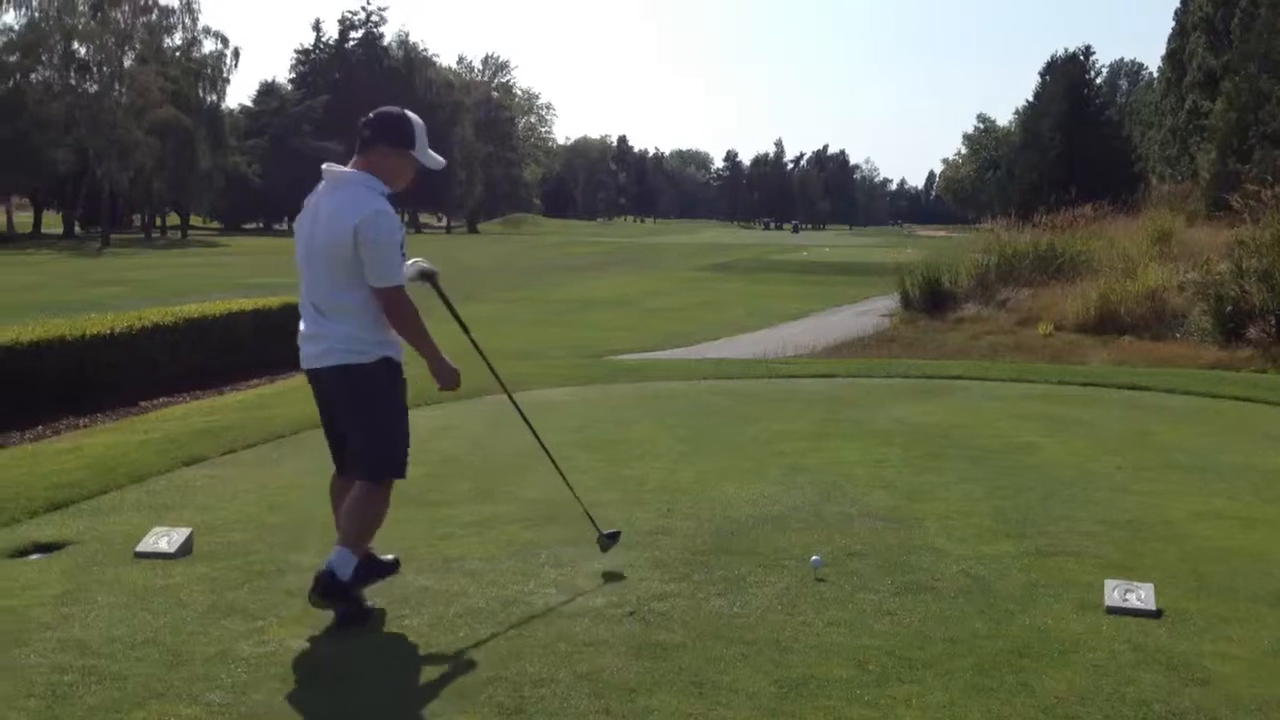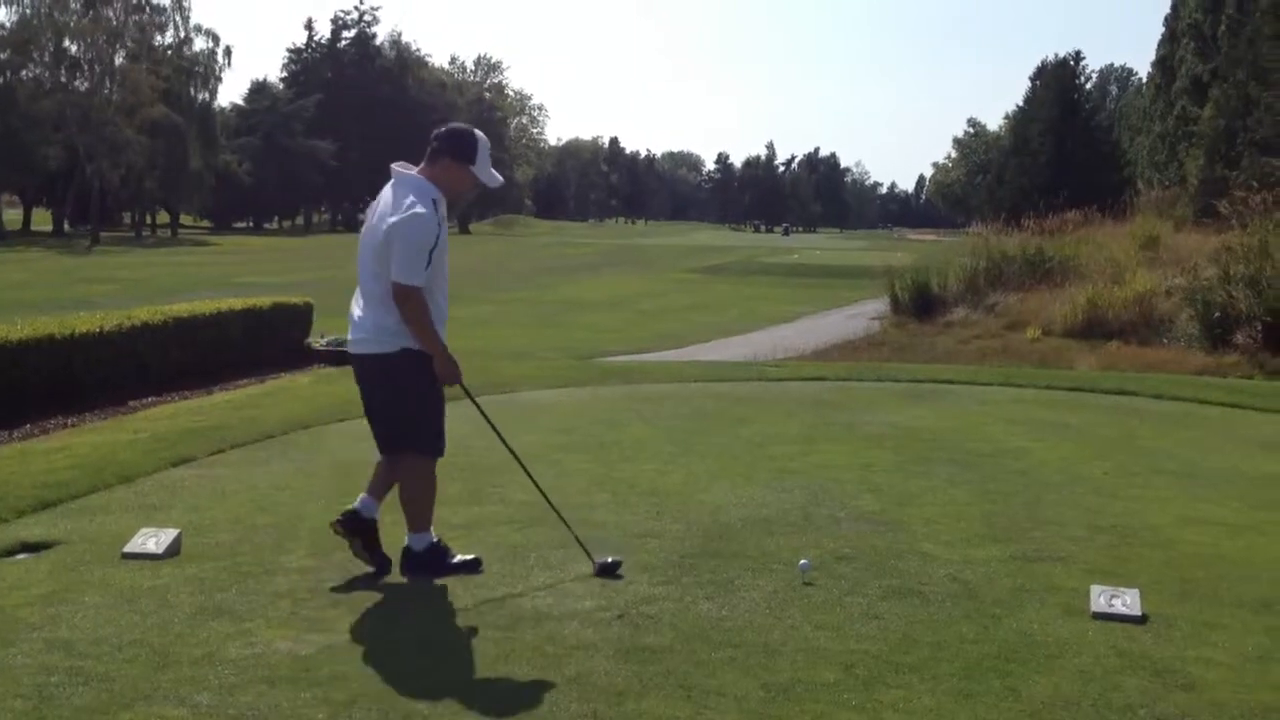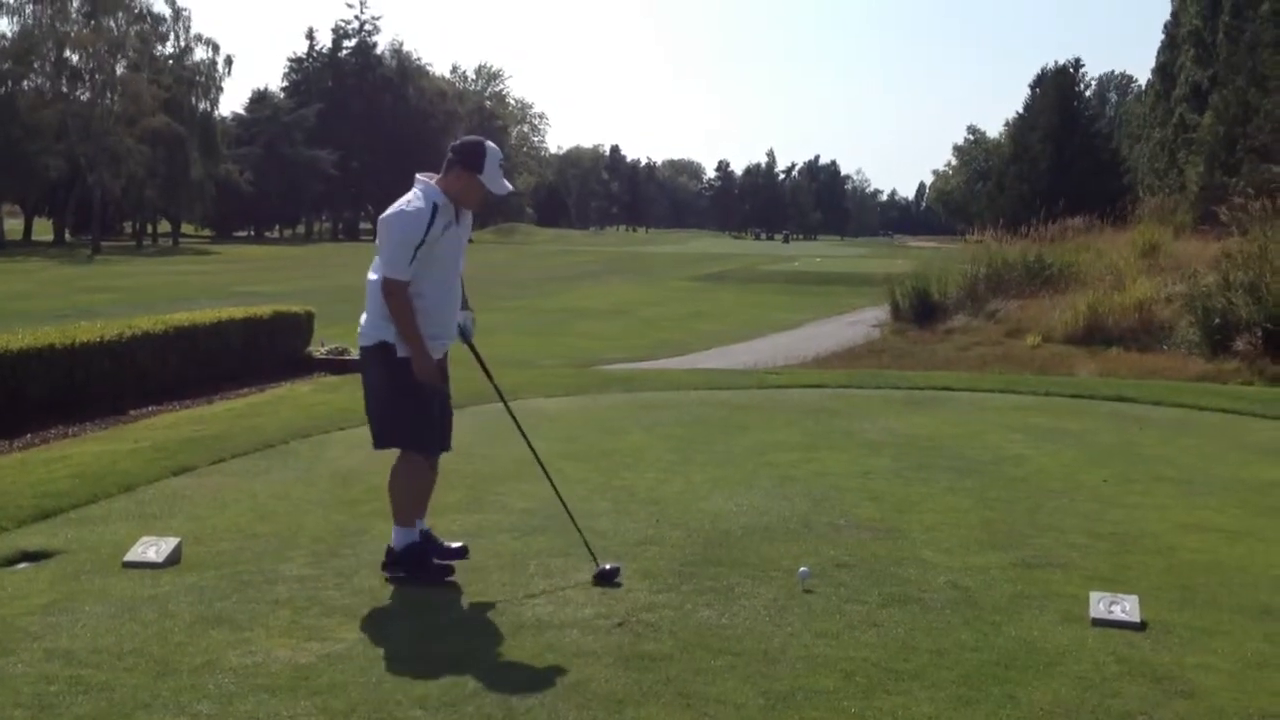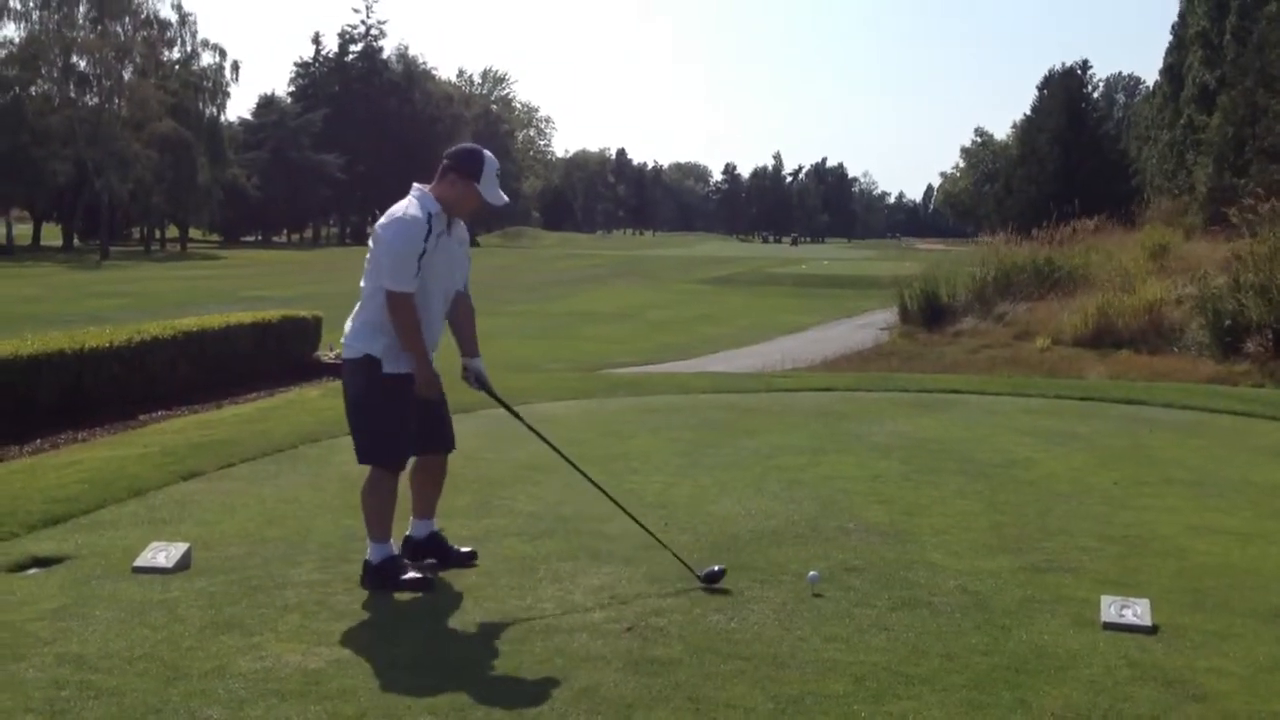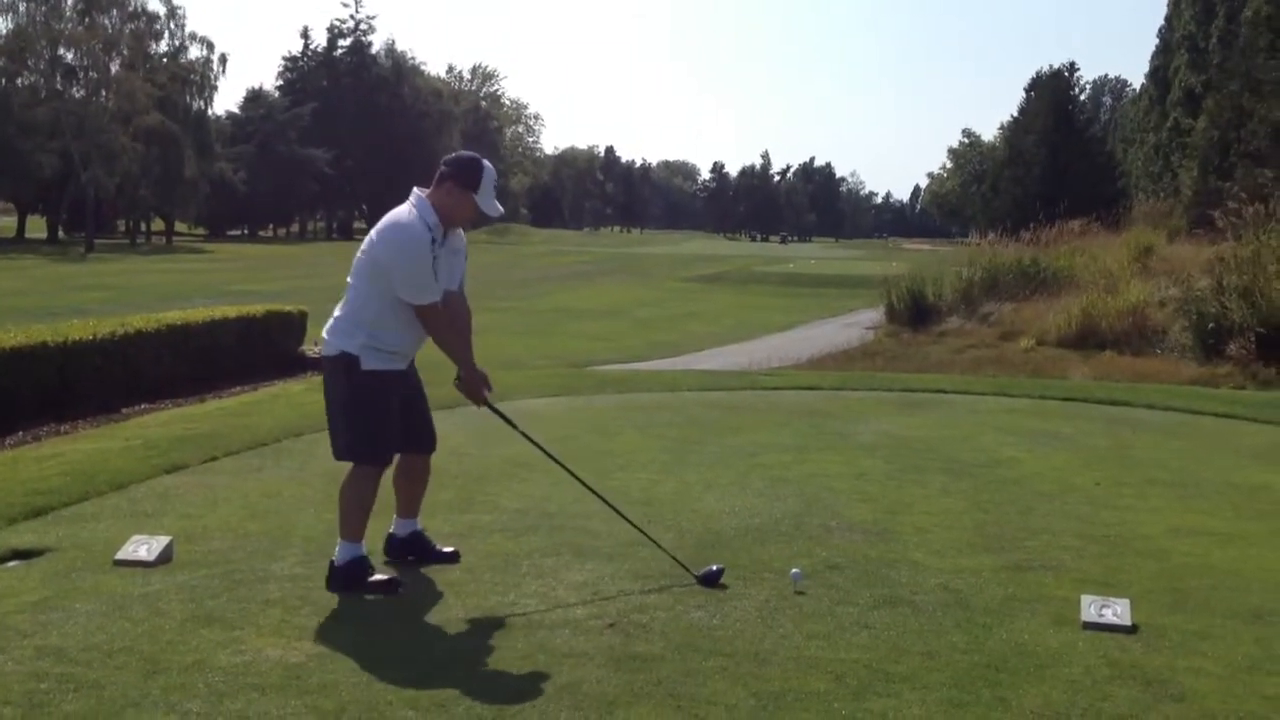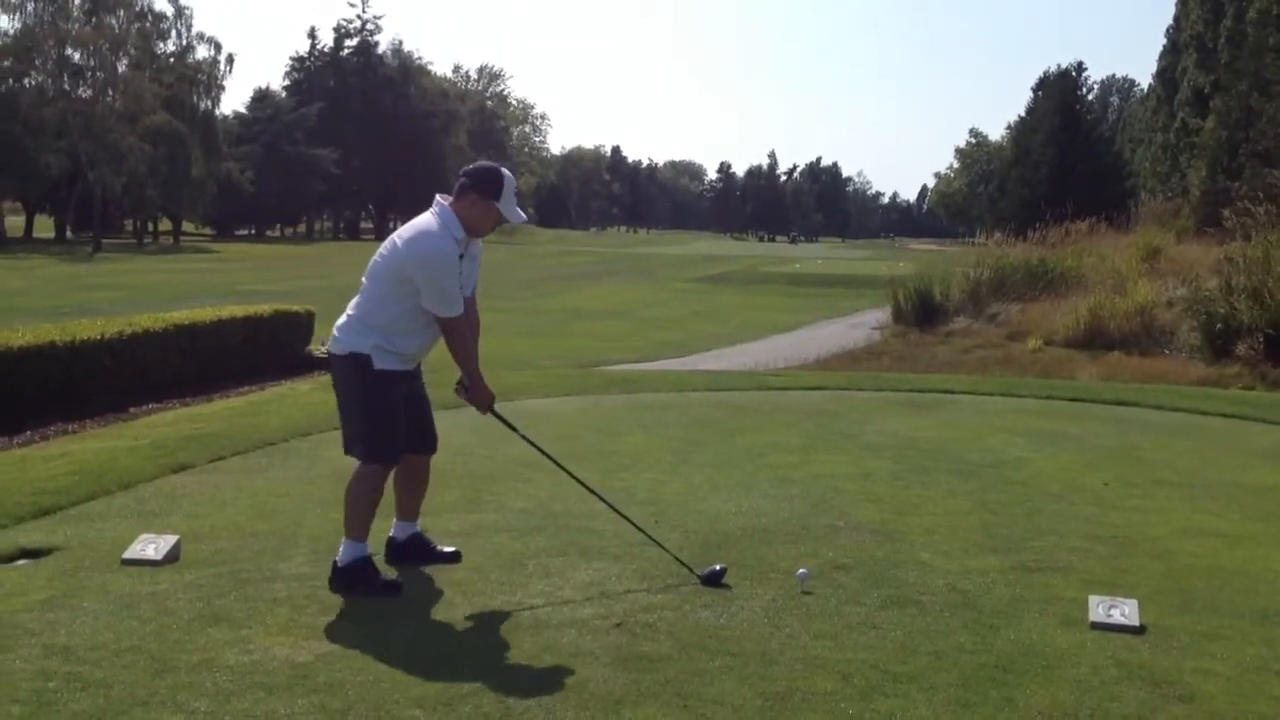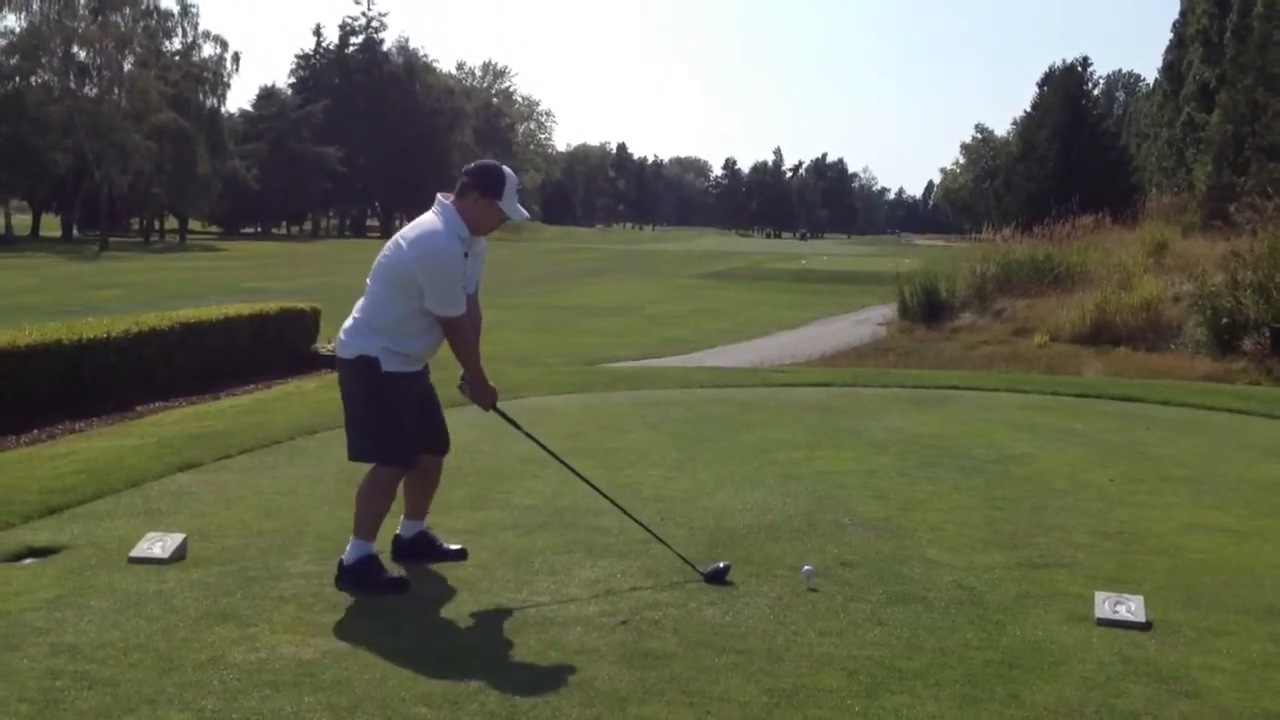
dt=0.7s
person 1, frame 1
left shoulder: (319, 198)
right shoulder: (374, 213)
right elbow: (392, 302)
left wrist: (401, 269)
right wrist: (436, 360)
left hip: (320, 354)
right hip: (365, 360)
left knee: (349, 467)
right knee: (375, 475)
left ankle: (353, 558)
right ankle: (337, 574)
person 1, frame 2
left shoulder: (404, 193)
right shoulder: (418, 215)
right elbow: (408, 296)
right wrist: (441, 356)
left hip: (379, 343)
right hip: (399, 349)
left knee: (408, 445)
right knee: (420, 450)
left ankle: (363, 515)
right ankle: (420, 548)
person 1, frame 3
left shoulder: (459, 213)
right shoulder: (411, 216)
right elbow: (394, 290)
left wrist: (463, 310)
right wrist: (418, 354)
left hip: (429, 348)
right hip: (396, 349)
left knee: (430, 448)
right knee: (414, 448)
left ankle: (415, 534)
right ankle: (403, 548)
person 1, frame 4
left shoulder: (455, 230)
right shoulder: (406, 224)
left elbow: (457, 299)
right elbow: (399, 303)
left wrist: (471, 358)
right wrist: (423, 369)
left hip: (414, 362)
right hip: (378, 360)
left knee: (435, 450)
right knee: (387, 463)
left ankle: (422, 536)
right ankle: (380, 560)
person 1, frame 5
left shoulder: (451, 235)
right shoulder: (406, 232)
left elbow: (454, 303)
right elbow: (429, 313)
left wrist: (469, 368)
right wrist: (468, 370)
left hip: (395, 357)
right hip: (359, 355)
left knee: (419, 448)
right knee: (371, 459)
left ankle: (405, 534)
right ankle: (347, 562)
person 1, frame 6
left shoulder: (464, 238)
right shoulder: (434, 245)
left elbow: (468, 312)
right elbow: (452, 326)
left wrist: (472, 377)
right wrist: (477, 384)
left hip: (397, 356)
right hip: (365, 355)
left knee: (418, 449)
right knee: (378, 459)
left ankle: (405, 537)
right ankle: (350, 561)
person 1, frame 7
left shoulder: (466, 236)
right shoulder: (437, 244)
left elbow: (470, 310)
right elbow: (454, 325)
left wrist: (473, 375)
right wrist: (479, 382)
left hip: (404, 359)
right hip: (372, 358)
left knee: (430, 449)
right knee: (394, 460)
left ankle: (412, 535)
right ankle: (357, 560)
